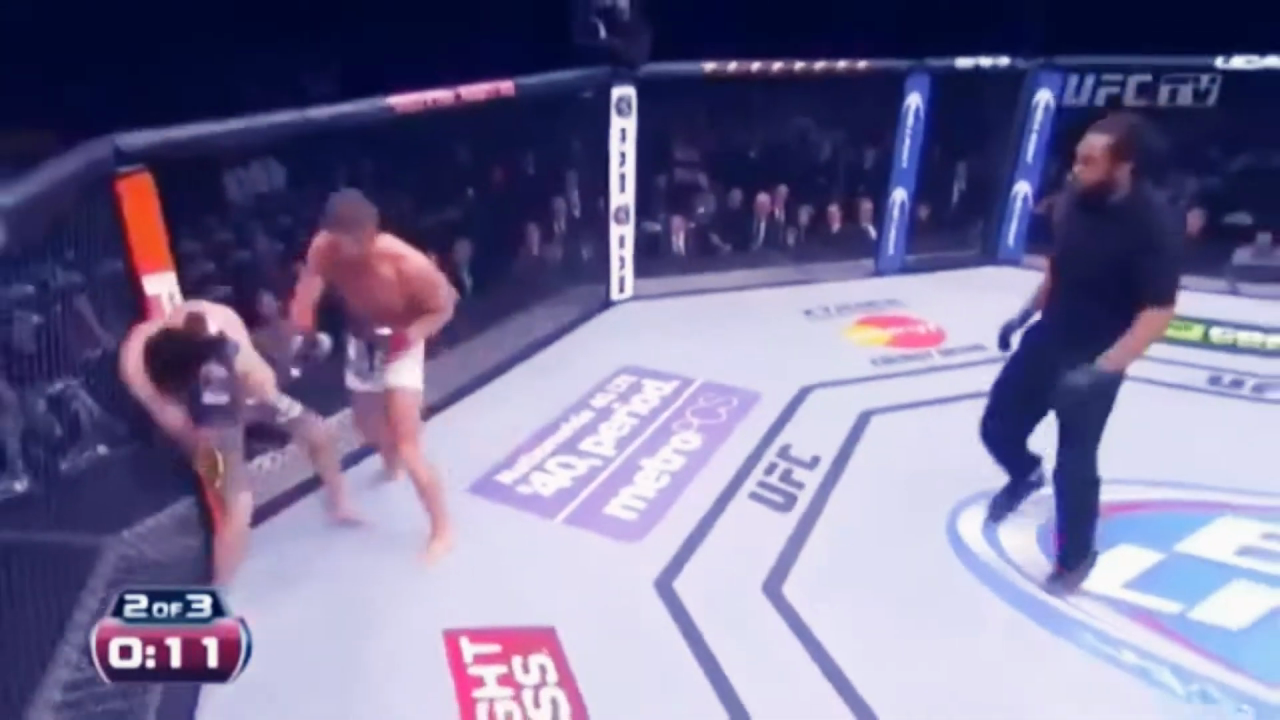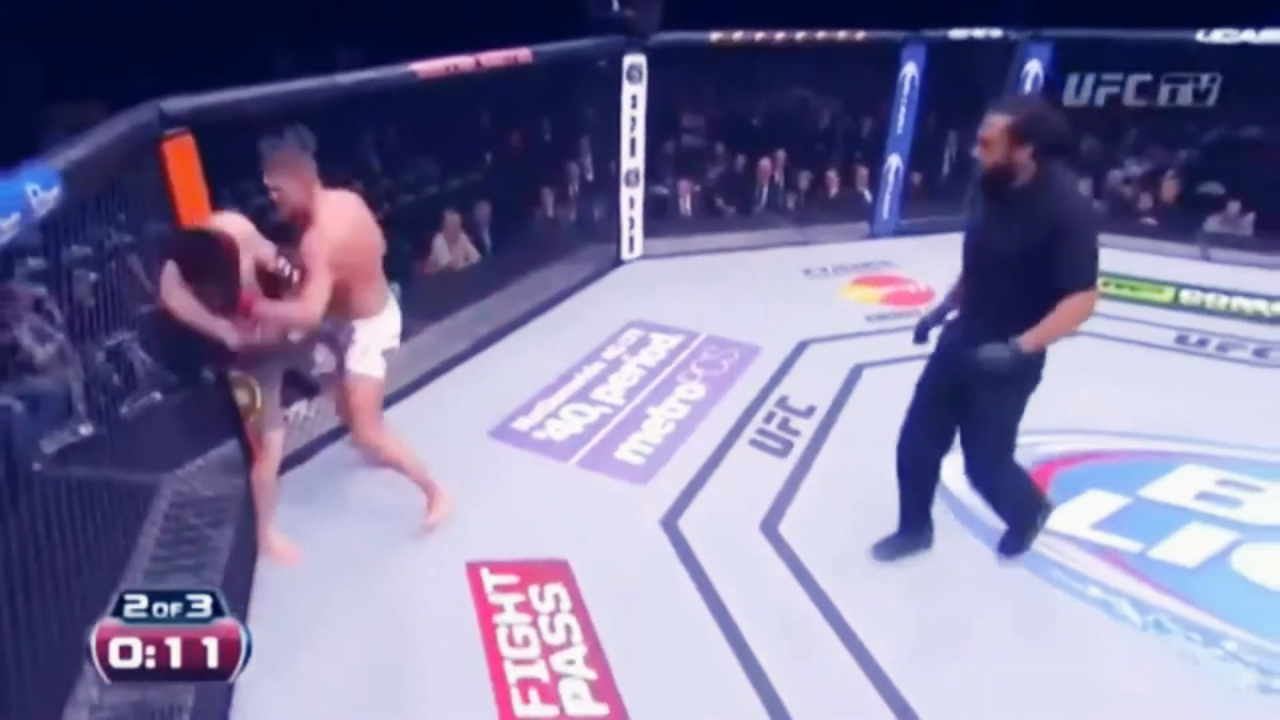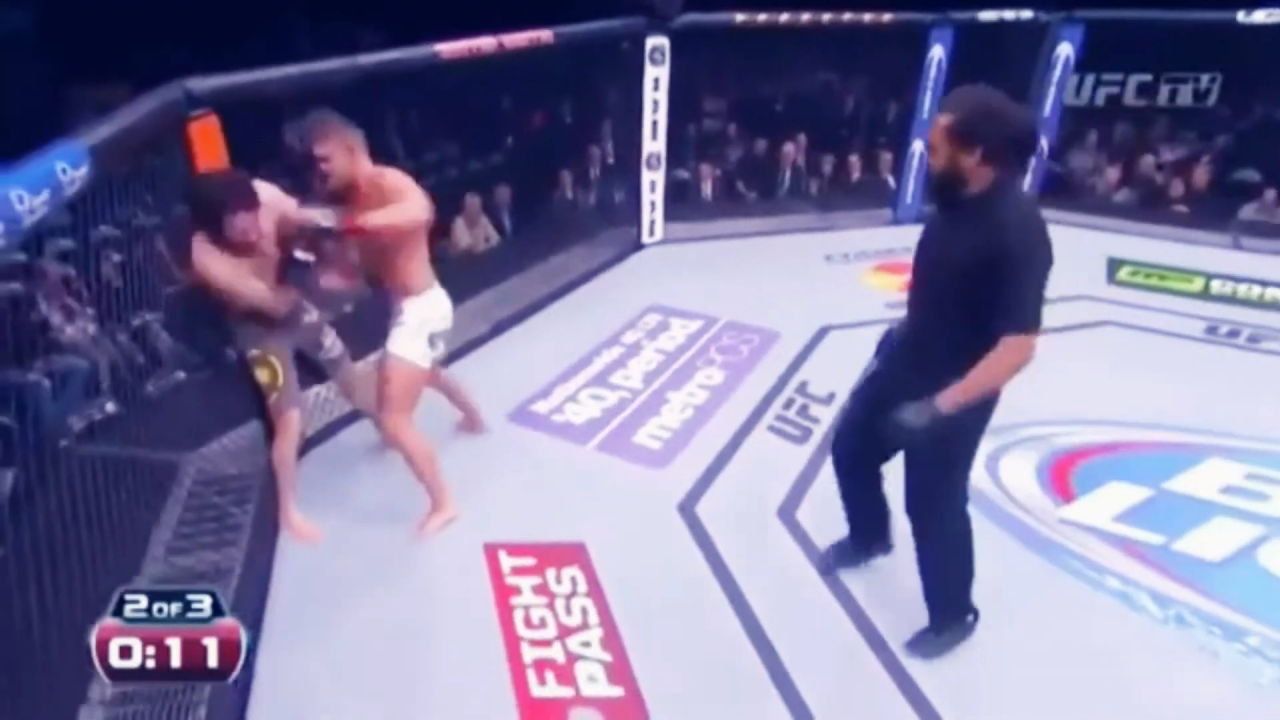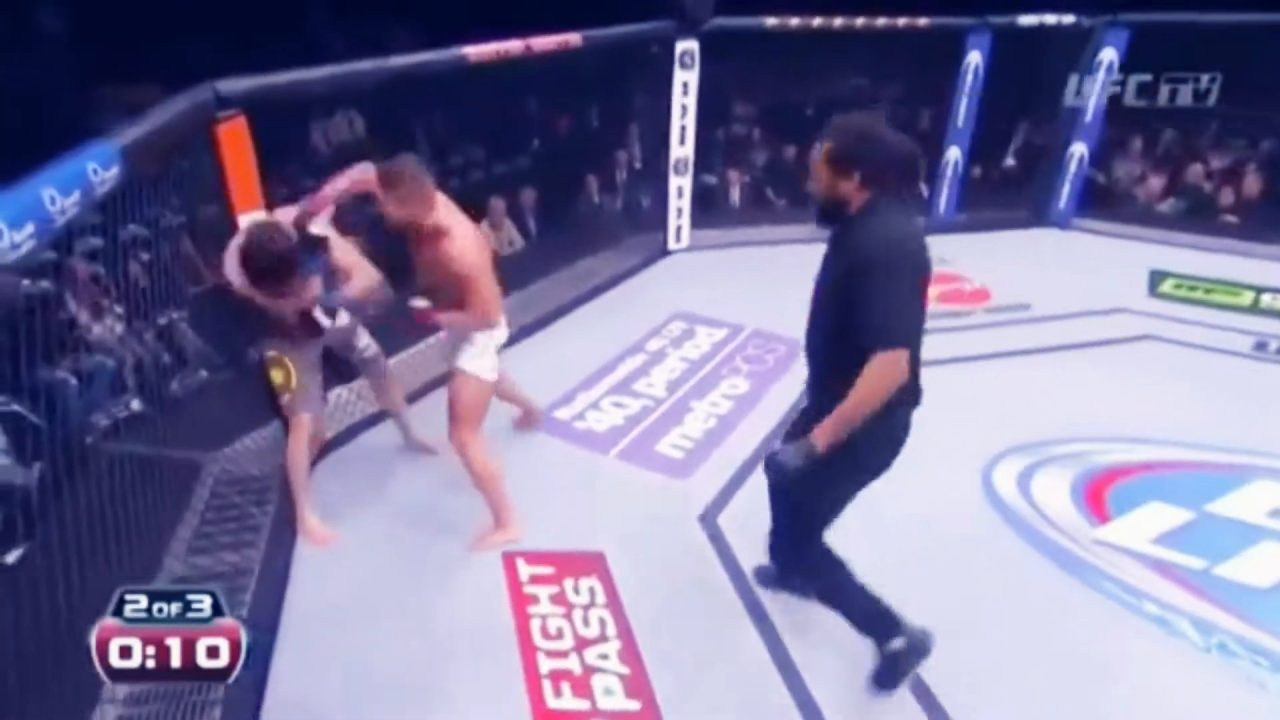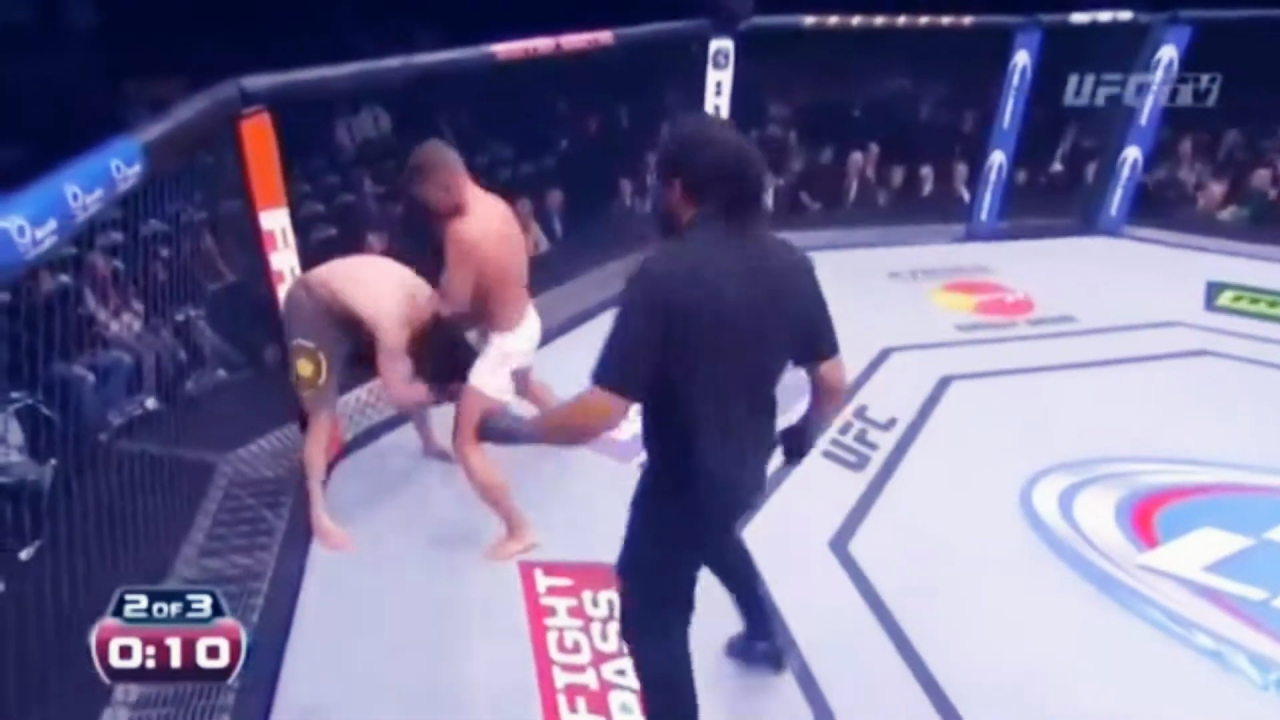
dt=0.4s
person 1, frame 1
left shoulder: (1153, 224)
right shoulder: (1077, 202)
left elbow: (1156, 315)
left wrist: (1102, 370)
right wrist: (1025, 315)
left hip: (1093, 362)
right hip: (1048, 339)
left knee: (1074, 460)
right knee: (997, 426)
left ankle: (1075, 557)
right ankle: (1026, 471)
person 1, frame 2
left shoulder: (1064, 209)
right shoulder: (995, 188)
left elbow: (1081, 300)
left wrist: (1017, 348)
right wrist: (944, 308)
left hip: (1008, 357)
right hip: (962, 339)
left knee: (984, 462)
right knee: (916, 440)
left ankle: (1027, 508)
right ankle: (915, 529)
person 1, frame 3
left shoulder: (1016, 229)
right shoulder: (957, 199)
left elbow: (1018, 347)
left wrist: (941, 405)
right wrist: (901, 330)
left hip: (958, 389)
right hip: (907, 361)
left knee: (934, 503)
right knee: (850, 447)
left ankle: (953, 615)
right ankle: (868, 535)
person 1, frame 4
left shoulder: (879, 246)
right shoulder: (881, 226)
left elbow: (889, 367)
left wrist: (814, 440)
left hip: (864, 419)
right hip: (856, 406)
left knee: (793, 534)
right knee: (791, 479)
left ankle: (894, 636)
right ankle: (798, 569)
person 1, frame 5
left shoulder: (664, 276)
right shoulder: (790, 265)
left elbow: (601, 412)
right elbow: (833, 380)
left wrist: (520, 428)
right wrist: (806, 429)
left hip: (684, 474)
right hip: (747, 464)
left knee: (653, 615)
right knee: (718, 535)
right ankle: (763, 637)
person 2, frame 1
left shoulder: (409, 265)
right shoulder: (325, 250)
left elbow: (443, 307)
right elbow: (303, 305)
left wrist: (401, 339)
left hip: (396, 352)
right hip: (360, 345)
left knee: (406, 448)
right knee: (370, 427)
left ankle: (442, 529)
right ankle: (390, 462)
person 2, frame 2
left shoulder: (320, 237)
right shoulder: (347, 201)
left elbow: (309, 314)
left wrist: (251, 306)
left hip: (370, 327)
right hip: (371, 314)
left knee: (367, 431)
right knee: (345, 399)
left ankle: (435, 494)
right ankle: (377, 452)
person 2, frame 3
left shoulder: (388, 183)
right shoulder: (346, 197)
left elbow: (421, 212)
right elbow: (357, 265)
left wrist: (353, 220)
left hip: (418, 311)
right hip: (422, 304)
left knee: (395, 420)
right knee: (430, 375)
left ankle: (442, 504)
right ankle: (473, 418)
person 2, frame 4
left shoulder: (460, 251)
right shoulder: (427, 197)
left elbow: (485, 318)
right elbow: (366, 172)
left wrist: (434, 316)
right wrist: (320, 200)
left hip: (476, 333)
right hip: (458, 319)
left knee: (464, 438)
right knee: (487, 380)
left ankle: (506, 523)
right ankle: (530, 409)
person 2, frame 5
left shoulder: (462, 232)
right shoulder: (493, 206)
left elbow: (456, 304)
left hip: (504, 342)
right hip: (525, 323)
left knee: (466, 447)
right knee: (526, 384)
left ankle: (519, 531)
person 3, frame 1
left shoulder: (218, 319)
right shoulder: (136, 364)
left elbow: (267, 391)
right elbow: (193, 435)
left wrist: (232, 361)
right wrist: (205, 411)
left hip: (240, 392)
right hip: (210, 418)
left knee: (318, 434)
right knee: (238, 508)
left ankle: (338, 504)
person 3, frame 2
left shoulder: (233, 229)
right shoulder: (176, 293)
left elbow: (276, 262)
right elbow: (240, 340)
left wrist: (283, 273)
left hip: (284, 328)
right hip: (249, 352)
right knee: (270, 444)
right ankle: (267, 535)
person 3, frame 3
left shoulder: (266, 196)
right shoulder: (207, 257)
right elbow: (278, 306)
right wrist: (287, 260)
left hip: (295, 306)
right hip: (258, 326)
left knee: (346, 369)
right knee: (290, 420)
right ankle: (288, 511)
person 3, frame 4
left shoulder: (308, 227)
right shoulder: (237, 269)
left elbow: (371, 280)
right elbow: (293, 311)
left wrist: (331, 299)
left hip: (328, 312)
right hip: (288, 332)
left knee: (377, 366)
right knee: (305, 420)
left ankle: (409, 436)
person 3, frame 5
left shoulder: (429, 303)
right shoulder: (393, 326)
right elbow: (398, 395)
right wrist: (444, 391)
left hip: (348, 299)
right hip: (312, 307)
left knee: (415, 384)
right knee: (322, 416)
left ankle: (429, 442)
right ankle: (318, 514)
